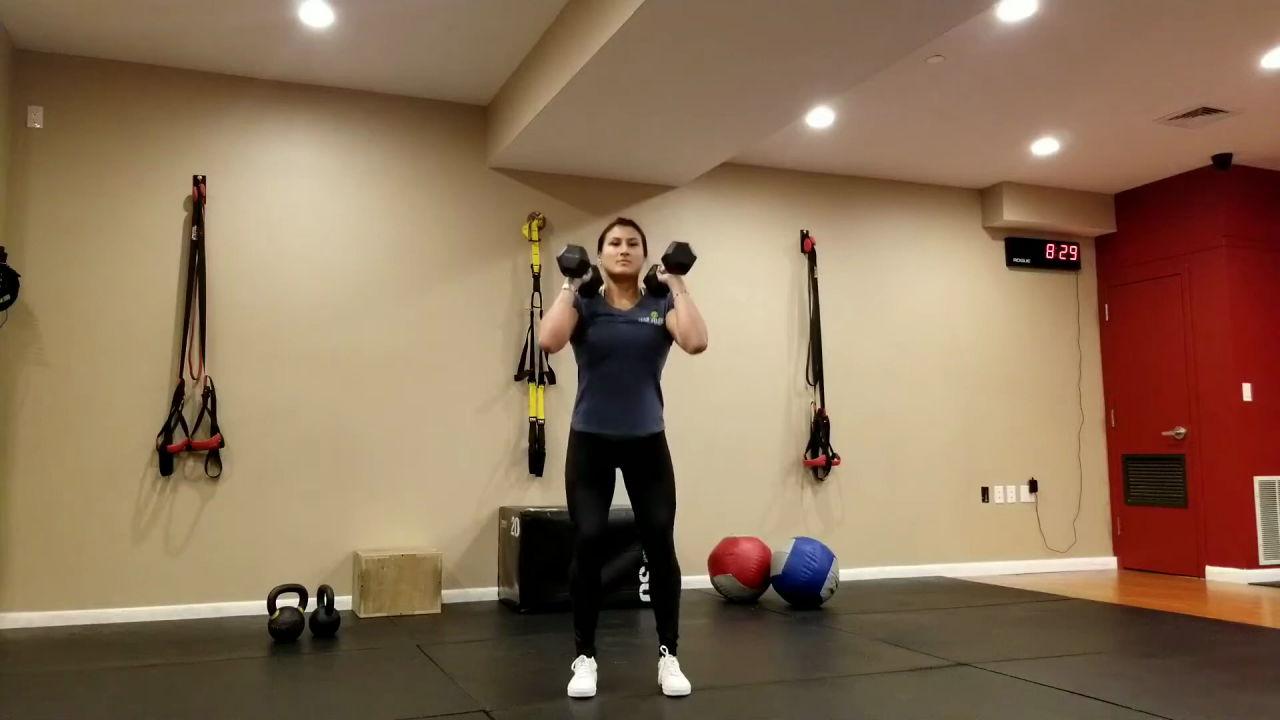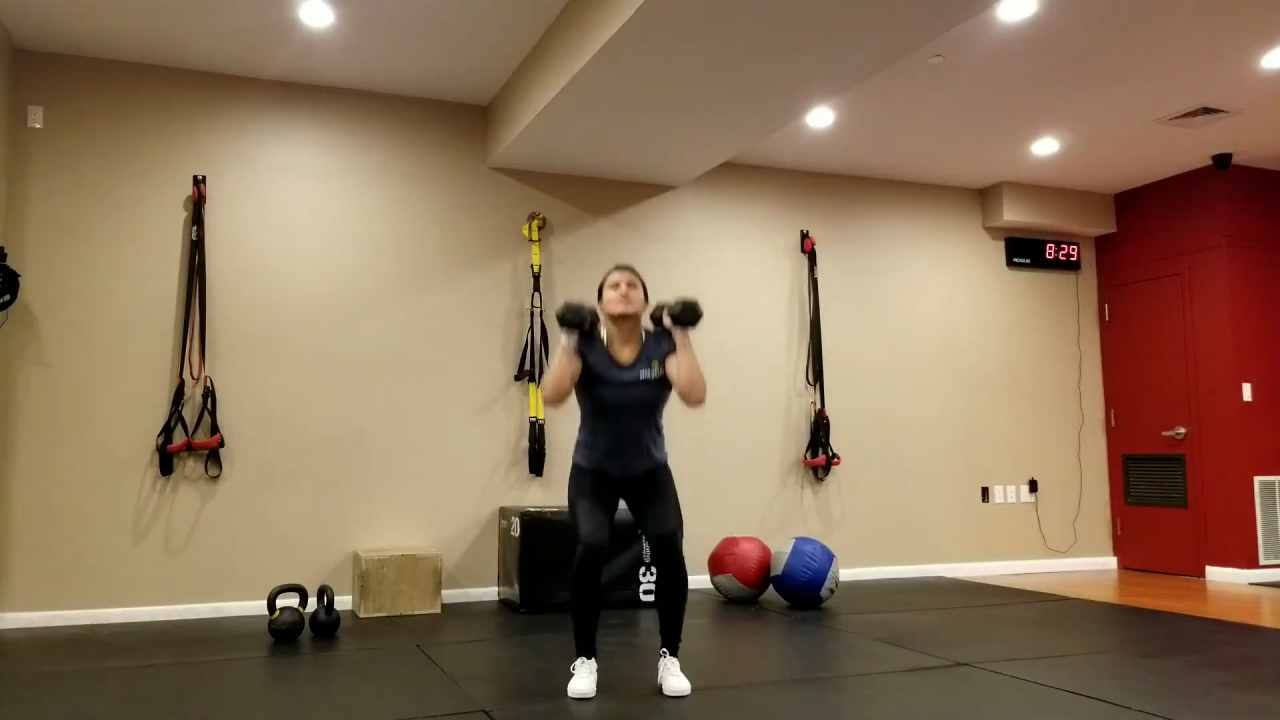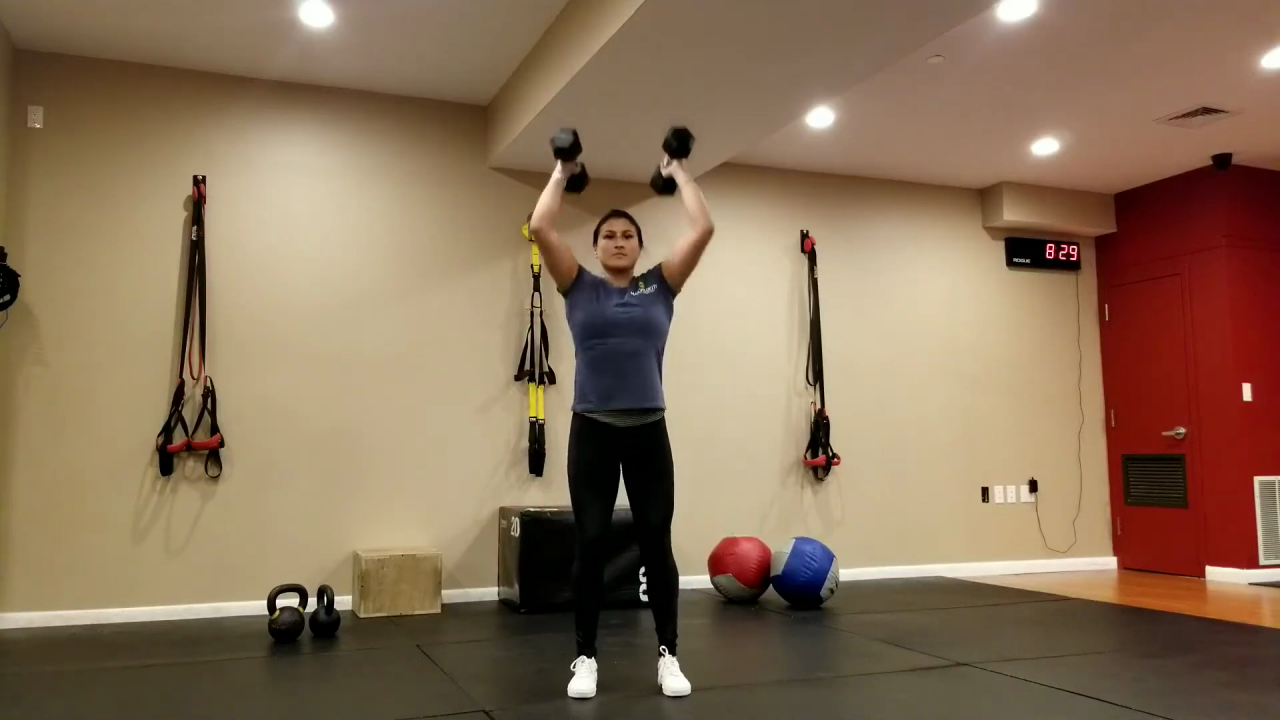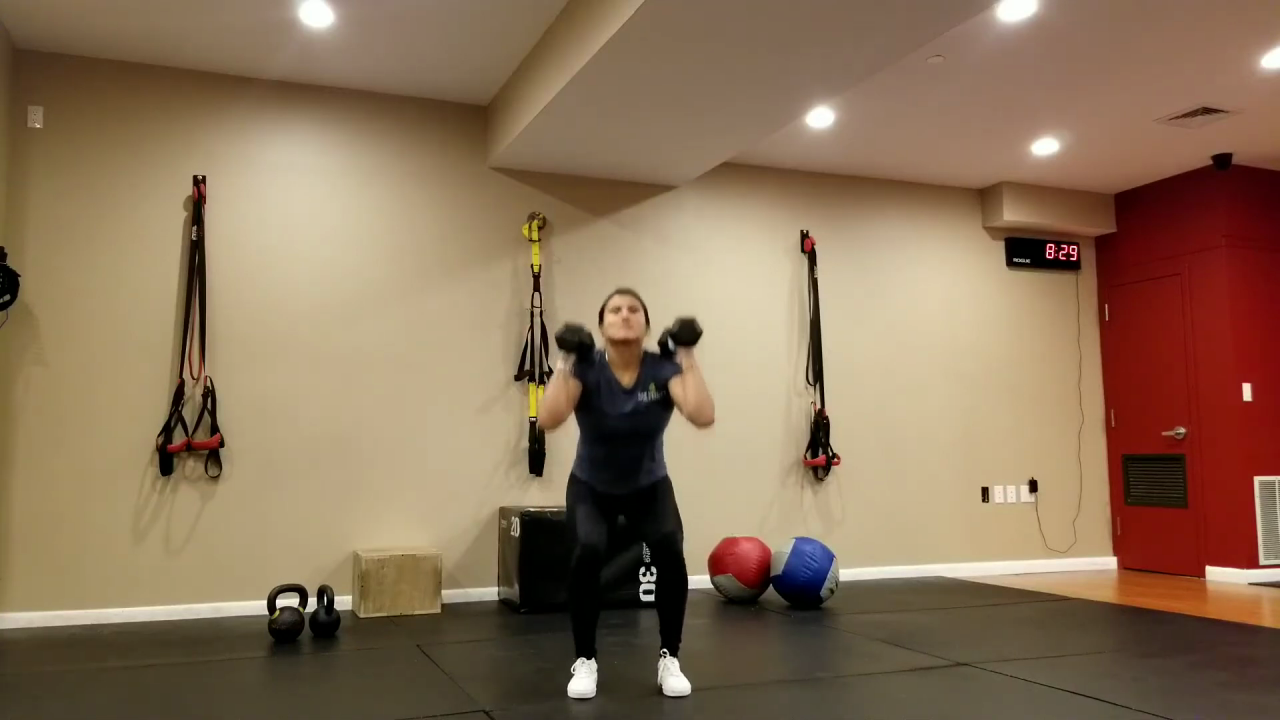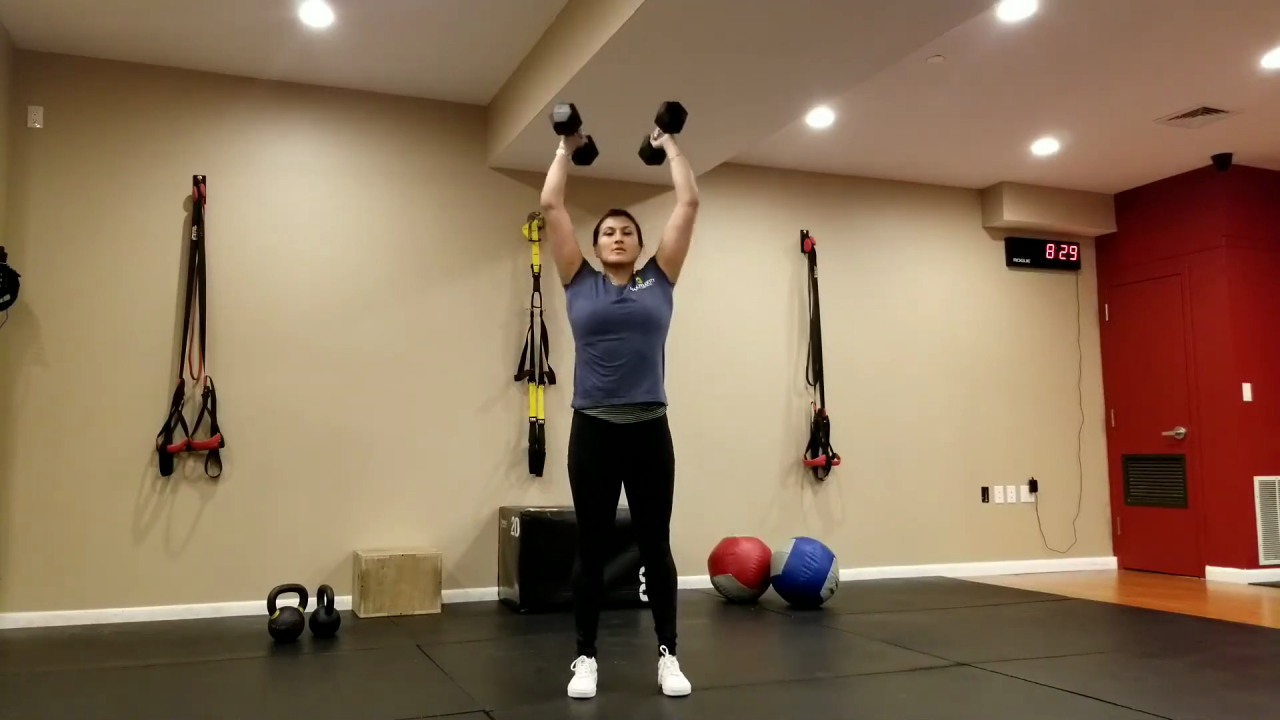
dt=1s
person 1, frame 1
left shoulder: (661, 305)
right shoulder: (584, 305)
left elbow: (696, 342)
right elbow: (549, 341)
left wrist: (678, 285)
right wrist: (570, 286)
left hip: (646, 441)
right hip: (591, 440)
left knee: (659, 542)
right knee: (588, 542)
left ankle: (668, 655)
right ankle: (584, 658)
person 1, frame 2
left shoulder: (662, 346)
right shoulder: (586, 347)
left elbow: (695, 395)
right elbow: (552, 395)
left wrist: (680, 336)
right wrist: (569, 339)
left hip: (649, 472)
right hip: (593, 473)
left knee: (668, 549)
right knee: (590, 550)
left ankle: (670, 658)
right ankle: (585, 660)
person 1, frame 3
left shoulder: (659, 286)
right shoulder: (580, 287)
left elbow: (703, 229)
right elbow: (540, 229)
left wrist: (679, 175)
right wrist: (560, 175)
left hip: (648, 430)
right hip: (592, 430)
left knee: (656, 543)
right knee: (591, 544)
left ankle: (668, 655)
right ankle: (585, 658)
person 1, frame 4
left shoulder: (664, 368)
right shoulder: (587, 369)
left elbow: (704, 416)
right elbow: (547, 420)
left wrist: (687, 359)
right wrist: (566, 362)
left hip: (649, 487)
right hip: (592, 487)
left knee: (670, 552)
right knee: (588, 552)
left ankle: (669, 658)
right ankle: (585, 660)
person 1, frame 5
left shoulder: (658, 280)
right shoulder: (580, 283)
left elbow: (688, 202)
right elbow: (551, 206)
left wrist: (669, 146)
right wrist: (565, 150)
left hip: (649, 429)
right hip: (594, 429)
left knee: (655, 545)
right knee: (591, 547)
left ankle: (667, 654)
right ankle: (585, 657)
